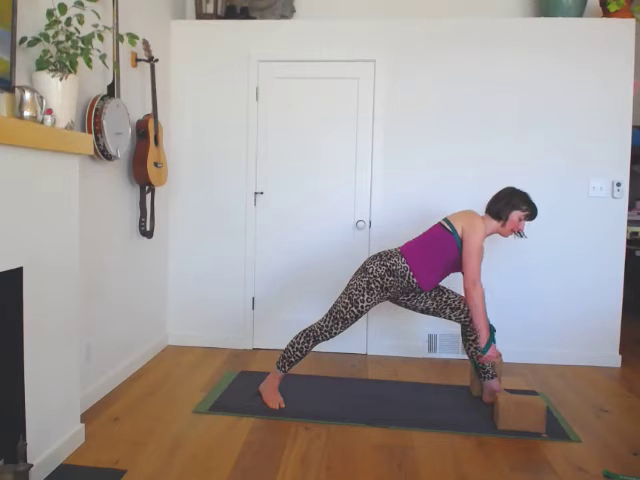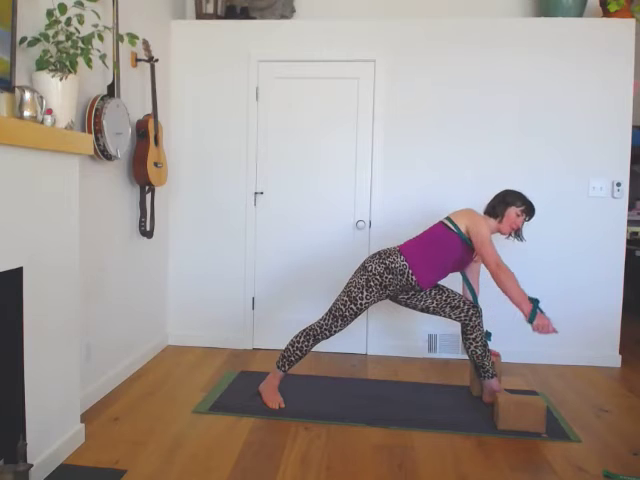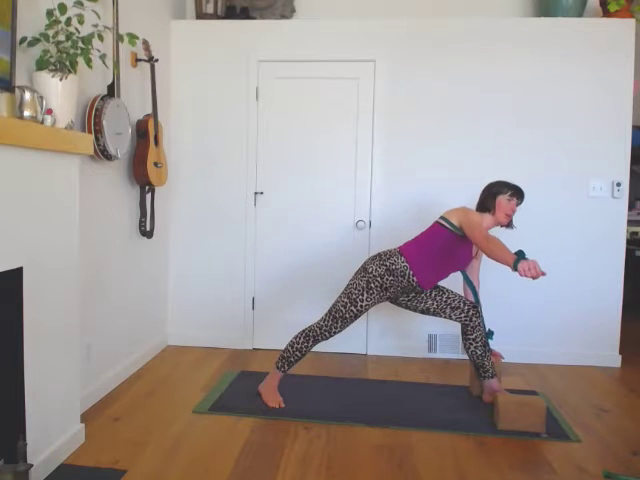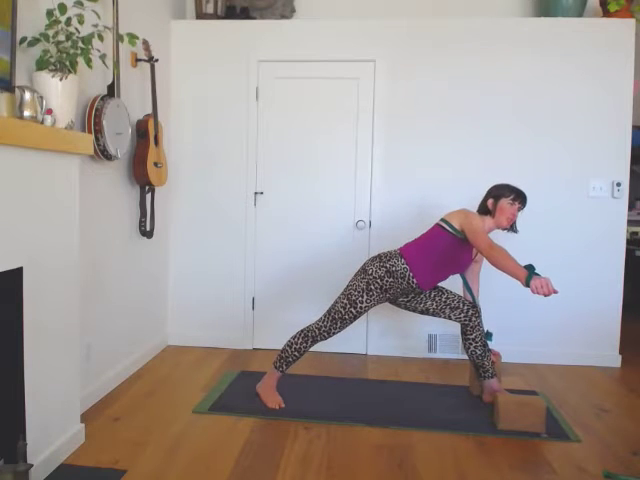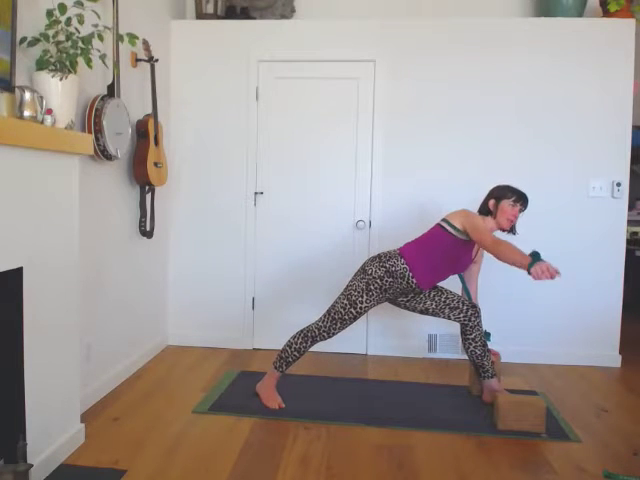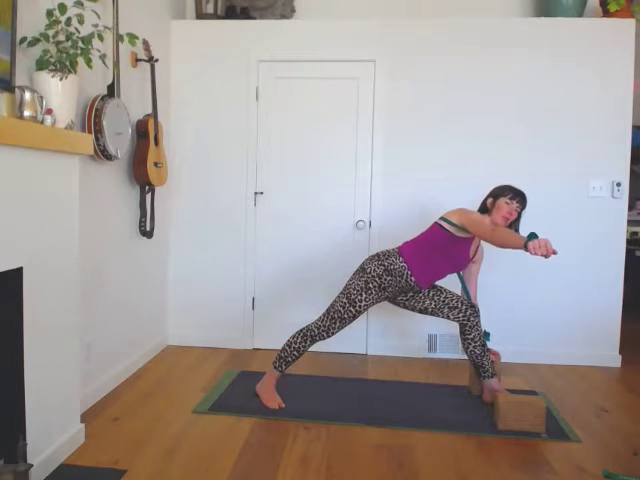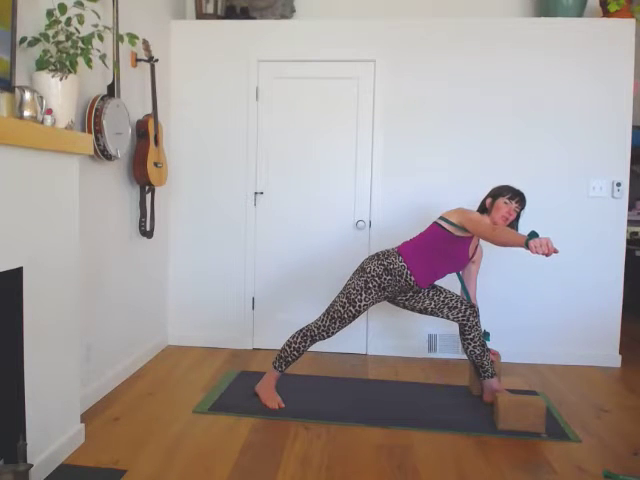
dt=0.7s
person 1, frame 1
left shoulder: (475, 239)
right shoulder: (473, 222)
left elbow: (471, 293)
right elbow: (472, 286)
left wrist: (484, 336)
right wrist: (485, 340)
left hip: (408, 287)
right hip: (385, 272)
left knee: (466, 311)
right knee: (329, 326)
left ankle: (490, 386)
right ankle: (271, 381)
person 1, frame 2
left shoulder: (477, 248)
right shoulder: (474, 219)
left elbow: (470, 296)
right elbow: (497, 269)
left wrist: (480, 344)
right wrist: (531, 311)
left hip: (408, 287)
right hip: (386, 270)
left knee: (470, 311)
right knee: (329, 325)
left ankle: (490, 386)
right ankle: (271, 381)
person 1, frame 3
left shoulder: (477, 250)
right shoulder: (466, 215)
left elbow: (472, 297)
right elbow: (487, 241)
left wrist: (481, 343)
right wrist: (516, 262)
left hip: (411, 289)
right hip: (387, 271)
left knee: (469, 312)
right knee: (329, 326)
left ankle: (490, 386)
right ankle: (270, 382)
person 1, frame 4
left shoulder: (476, 251)
right shoulder: (467, 217)
left elbow: (471, 299)
right elbow: (492, 250)
left wrist: (482, 344)
right wrist: (528, 277)
left hip: (410, 290)
right hip: (387, 272)
left knee: (468, 312)
right knee: (327, 326)
left ankle: (490, 385)
right ankle: (268, 381)
person 1, frame 5
left shoulder: (476, 252)
right shoulder: (467, 218)
left elbow: (470, 299)
right elbow: (496, 246)
left wrist: (480, 344)
right wrist: (532, 263)
left hip: (409, 290)
right hip: (386, 272)
left knee: (469, 312)
right knee: (326, 327)
left ankle: (489, 385)
right ankle: (268, 381)
person 1, frame 6
left shoulder: (477, 253)
right shoulder: (465, 216)
left elbow: (471, 300)
right elbow: (496, 235)
left wrist: (481, 344)
right wrist: (529, 242)
left hip: (409, 288)
right hip: (386, 270)
left knee: (467, 311)
right knee: (326, 326)
left ankle: (490, 385)
right ankle: (268, 381)
person 1, frame 7
left shoulder: (476, 252)
right shoulder: (464, 215)
left elbow: (470, 299)
right elbow: (495, 234)
left wrist: (480, 343)
right wrist: (529, 240)
left hip: (408, 288)
right hip: (385, 270)
left knee: (466, 311)
right knee: (325, 326)
left ankle: (490, 385)
right ankle: (268, 381)
